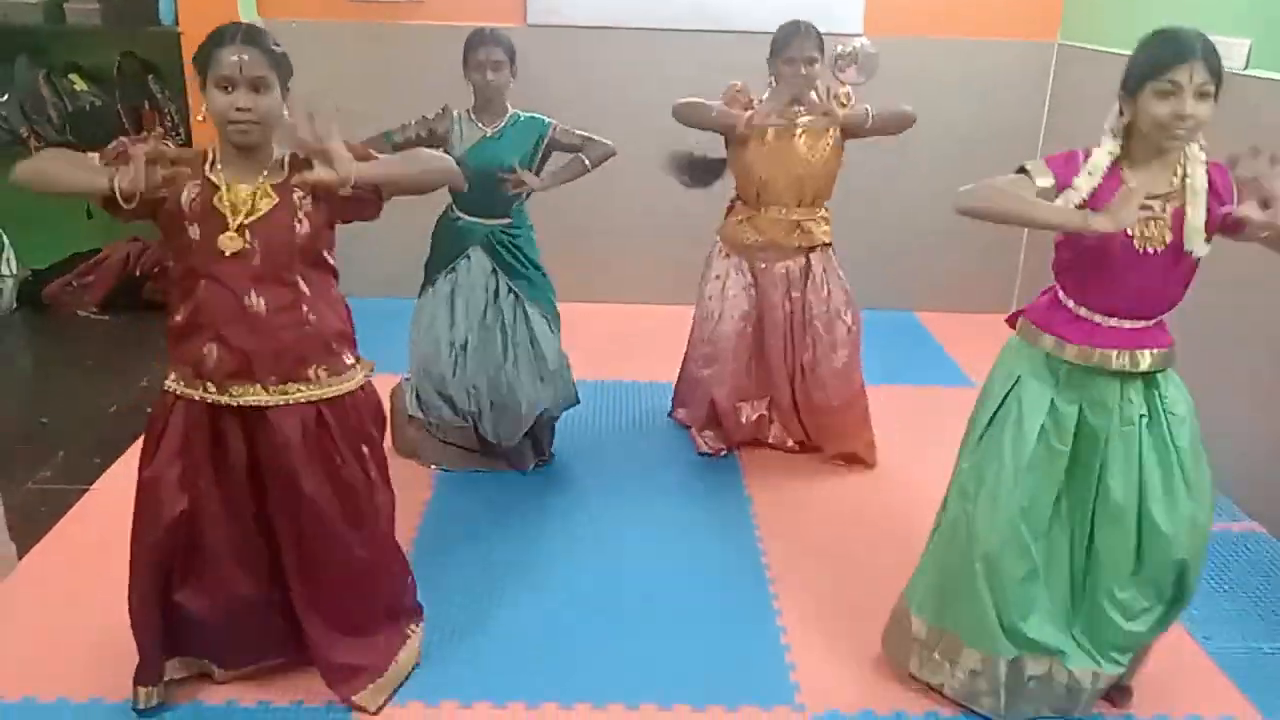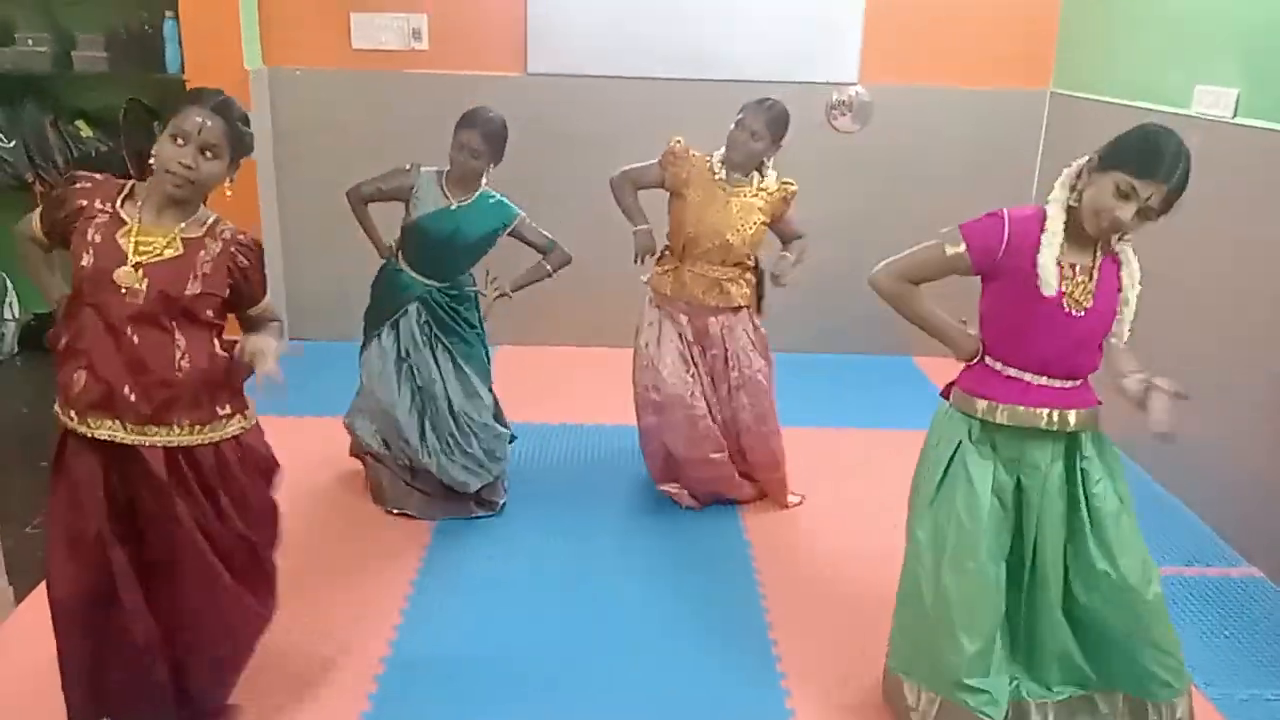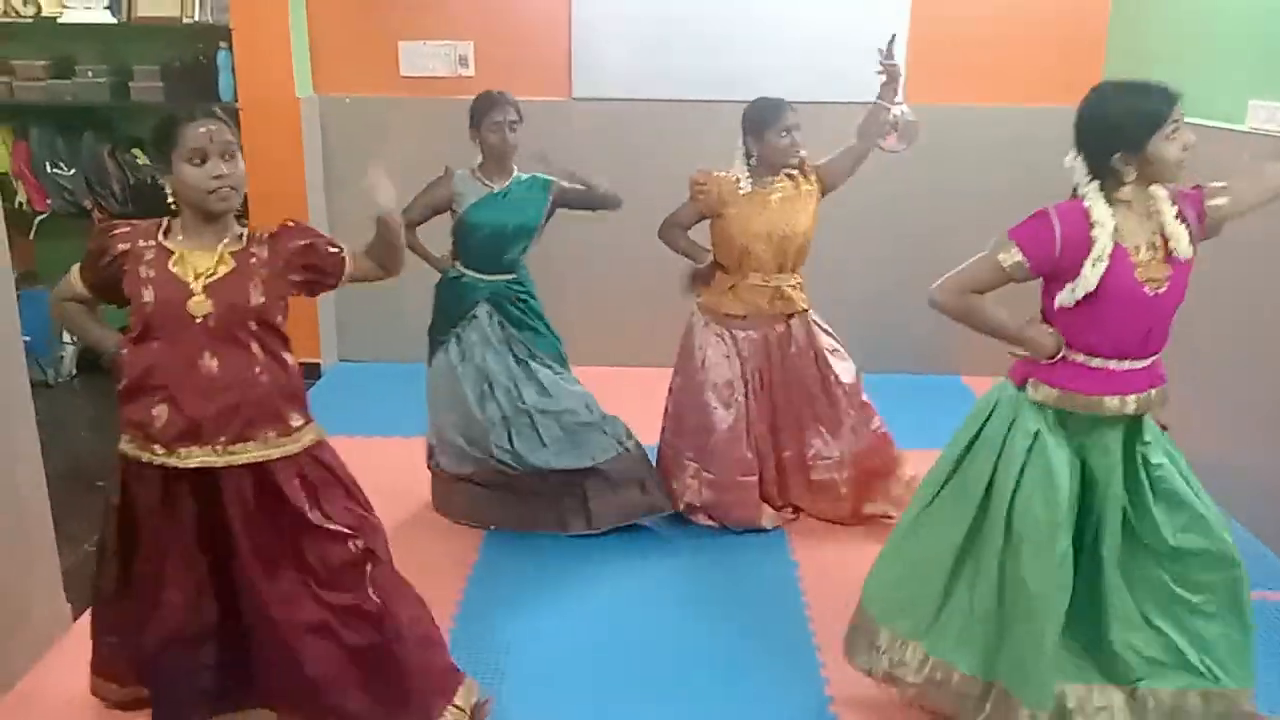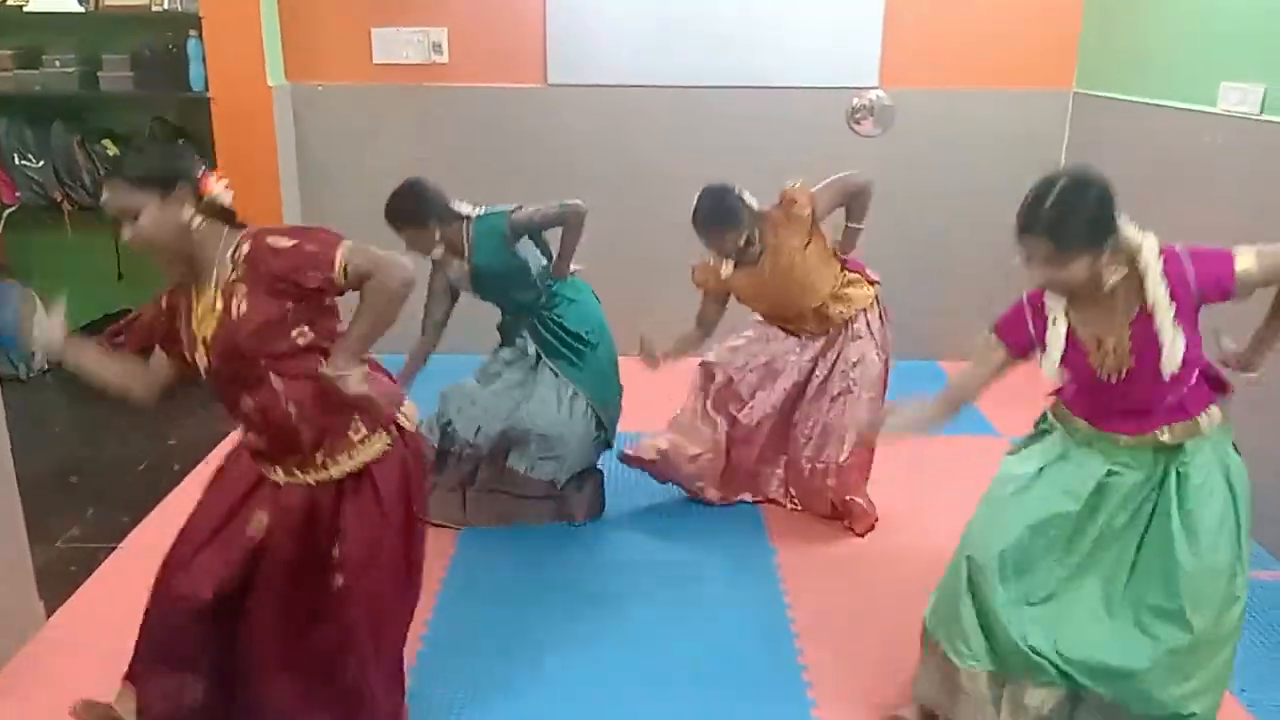
dt=0.7s
person 1, frame 1
left shoulder: (315, 173)
right shoulder: (174, 178)
left elbow: (444, 171)
right elbow: (30, 175)
left wrist: (349, 173)
right wrist: (119, 181)
left hip: (320, 401)
right hip: (208, 407)
left knee: (341, 537)
right knee: (185, 537)
left ankle: (368, 643)
right ankle: (194, 651)
person 1, frame 2
left shoulder: (232, 250)
right shoulder: (85, 201)
left elbow: (264, 321)
right elbow: (28, 235)
left wrist: (264, 344)
right wrist: (64, 301)
left hip: (200, 446)
right hip: (98, 442)
left knee: (210, 584)
right knee: (102, 589)
person 1, frame 3
left shoulder: (279, 249)
right shoulder: (126, 246)
left elbow: (384, 265)
right elbow: (66, 300)
left wrist: (390, 222)
right wrist: (121, 352)
left hip: (274, 457)
right hip: (167, 466)
left knee: (346, 568)
right knee: (178, 603)
person 1, frame 4
left shoulder: (273, 255)
right shoulder: (179, 298)
left elbow: (396, 273)
right elbow: (144, 384)
left wrist: (347, 359)
right wrist: (61, 345)
left hip: (355, 458)
right hip: (273, 464)
left knee: (352, 611)
right knee: (201, 581)
person 2, frame 1
left shoulder: (1217, 186)
right shoulder: (1083, 171)
right elbow: (971, 200)
right wrist: (1094, 223)
left hip: (1144, 387)
right hip: (1048, 373)
left knee: (1161, 540)
right knee: (1004, 521)
left ankle: (1096, 655)
right ankle: (985, 658)
person 2, frame 2
left shoulder: (1122, 266)
right shoulder: (1009, 233)
right elbow: (888, 278)
left wrist: (1139, 383)
right wrist: (961, 341)
left hip: (1072, 447)
right hip: (984, 441)
left knee: (1117, 591)
right knee: (964, 592)
person 2, frame 3
left shoulder: (1183, 215)
right shoulder: (1064, 229)
right elbow: (948, 294)
right wrist: (1033, 339)
left hip: (1130, 432)
right hip: (1048, 424)
left knee: (1196, 562)
right knee: (1038, 582)
person 2, frame 4
left shoulder: (1179, 276)
right shoulder: (1038, 312)
right elbow: (959, 392)
right wrist: (899, 421)
left hip: (1182, 460)
right hip: (1083, 449)
left knee: (1188, 619)
right knee: (994, 553)
person 3, frame 1
left shoulder: (835, 114)
right shoulder: (746, 110)
left elbow: (904, 117)
right elbow: (682, 111)
left wrist: (853, 117)
right wrist: (741, 119)
left hip: (810, 256)
right hip: (746, 253)
left knee: (830, 346)
right knee: (725, 344)
left ankle: (829, 434)
right ankle: (720, 425)
person 3, frame 2
left shoulder: (771, 194)
right shoulder: (686, 167)
left elbow: (797, 238)
right elbow: (621, 180)
left wrist: (787, 262)
right wrist: (641, 228)
left hip: (733, 313)
right hip: (674, 306)
left knee: (748, 401)
right knee: (675, 401)
left ankle: (751, 479)
right ankle: (696, 479)
person 3, frame 3
left shoulder: (809, 184)
right shoulder: (719, 190)
left elbow: (865, 143)
right elbow: (669, 230)
left wrist: (889, 89)
right wrist: (708, 261)
left hip: (790, 325)
right hip: (727, 325)
left knee: (833, 400)
right knee: (724, 419)
right ankle: (729, 504)
person 3, frame 4
left shoulder: (793, 219)
right shoulder: (719, 271)
left elbow: (858, 184)
right elbow: (703, 329)
left wrist: (847, 247)
right wrist: (663, 356)
left hip: (849, 326)
right hip: (784, 331)
left knee: (835, 419)
right knee: (727, 374)
left ankle: (838, 500)
right ankle: (719, 477)
person 4, frame 1
left shoulder: (534, 130)
right shoulder: (448, 125)
left elbow: (605, 148)
right elbow: (377, 145)
left wrist: (543, 182)
left hip: (511, 251)
right hip: (457, 249)
left knee: (524, 350)
right knee: (441, 349)
left ankle: (517, 441)
right ankle: (451, 439)
person 4, frame 2
left shoulder: (499, 212)
right shoulder: (416, 181)
left elbow: (559, 254)
right elbow: (357, 195)
left wrist: (507, 288)
right wrist: (382, 248)
left hip: (451, 310)
right hip: (398, 303)
left knee: (464, 403)
right knee: (392, 401)
left ankle: (469, 481)
right ankle: (408, 482)
person 4, frame 3
left shoulder: (541, 189)
right shoulder: (455, 184)
left elbow: (611, 201)
right elbow: (404, 222)
left wrist: (574, 184)
right wrist: (438, 263)
left hip: (516, 310)
right hip: (461, 310)
left knee: (548, 400)
right knee: (466, 413)
left ankle: (567, 500)
right ankle: (476, 501)
person 4, frame 4
left shoulder: (499, 225)
right shoulder: (445, 268)
left elbow: (575, 211)
right elbow: (428, 338)
left wrist: (560, 270)
left hip: (565, 323)
right hip: (524, 332)
left knee: (557, 421)
right knee: (470, 409)
left ankle: (557, 496)
